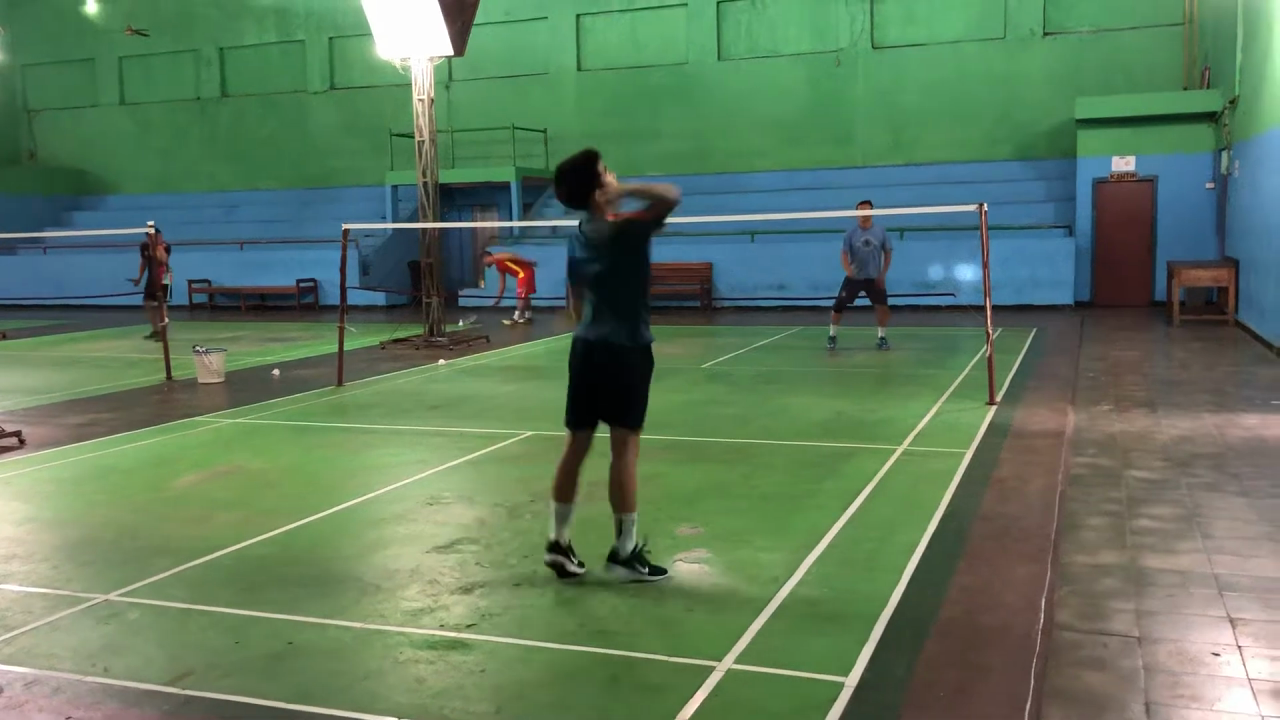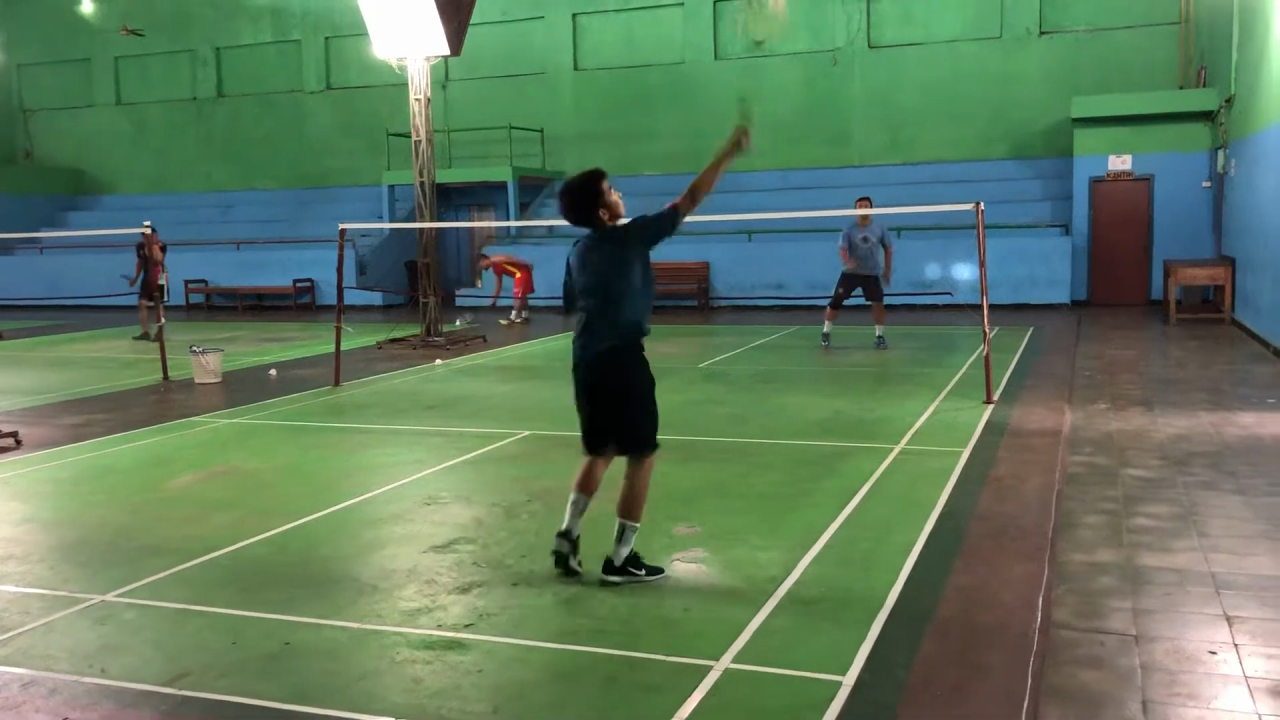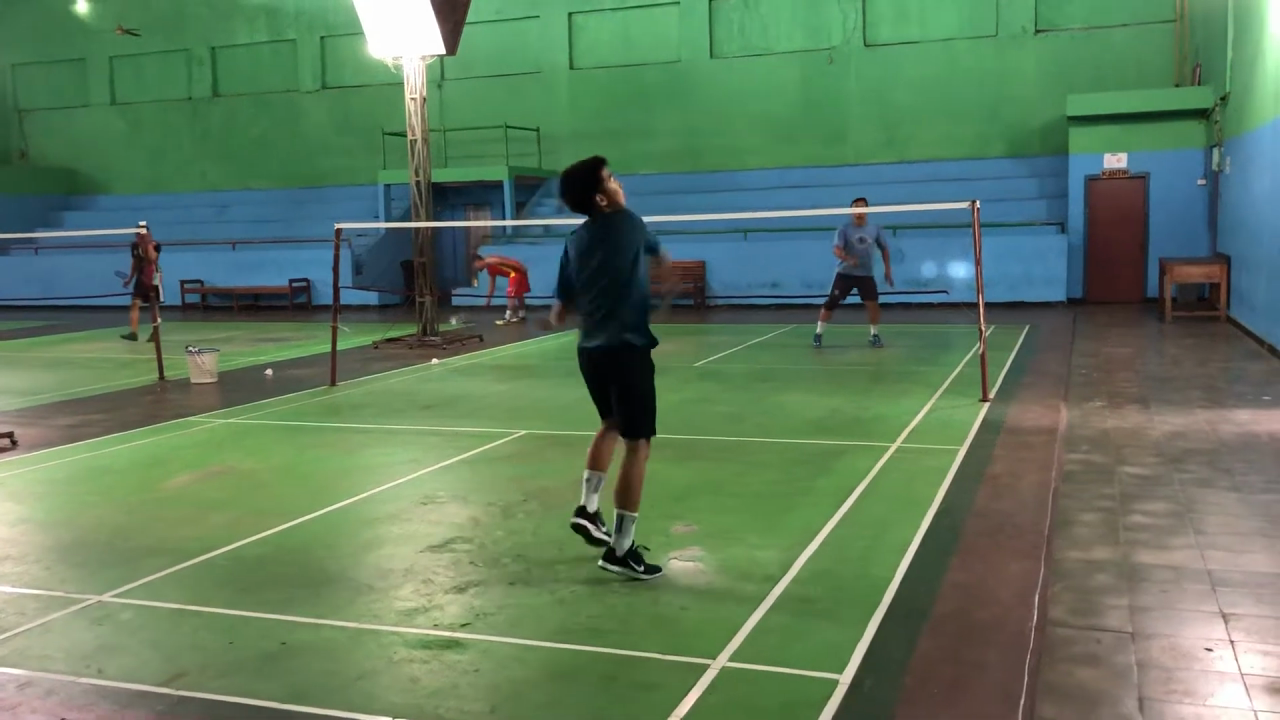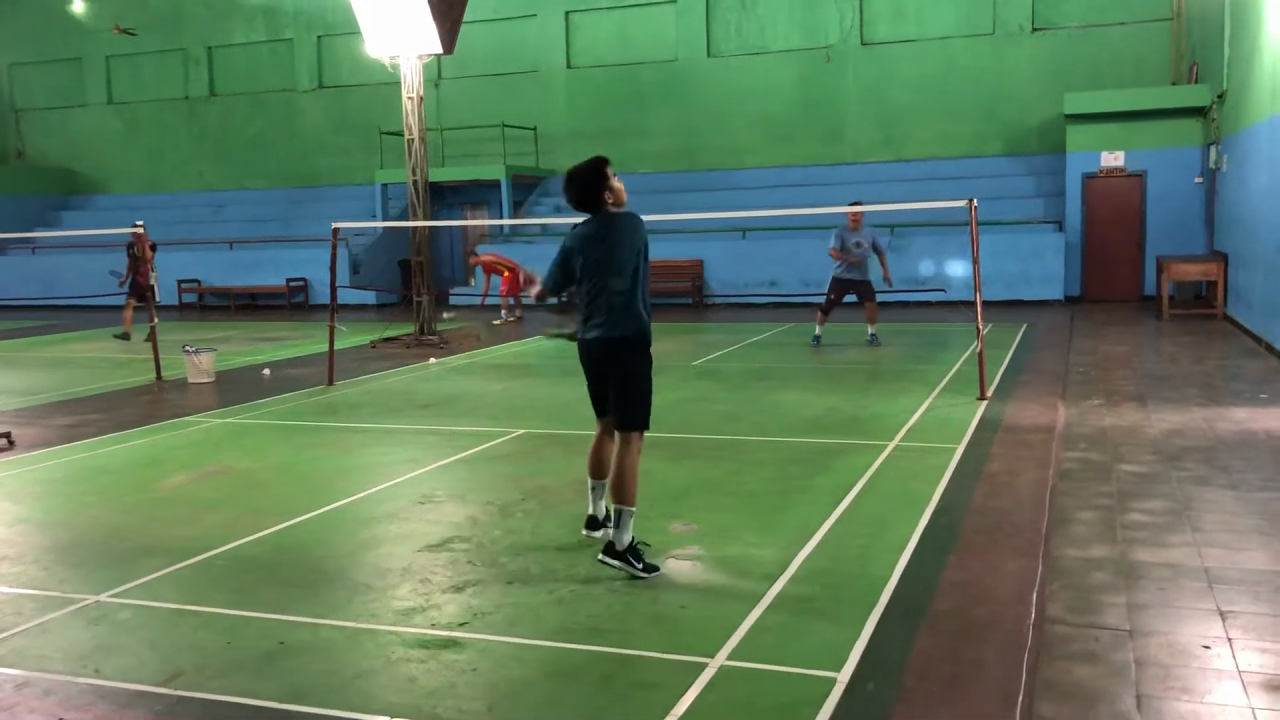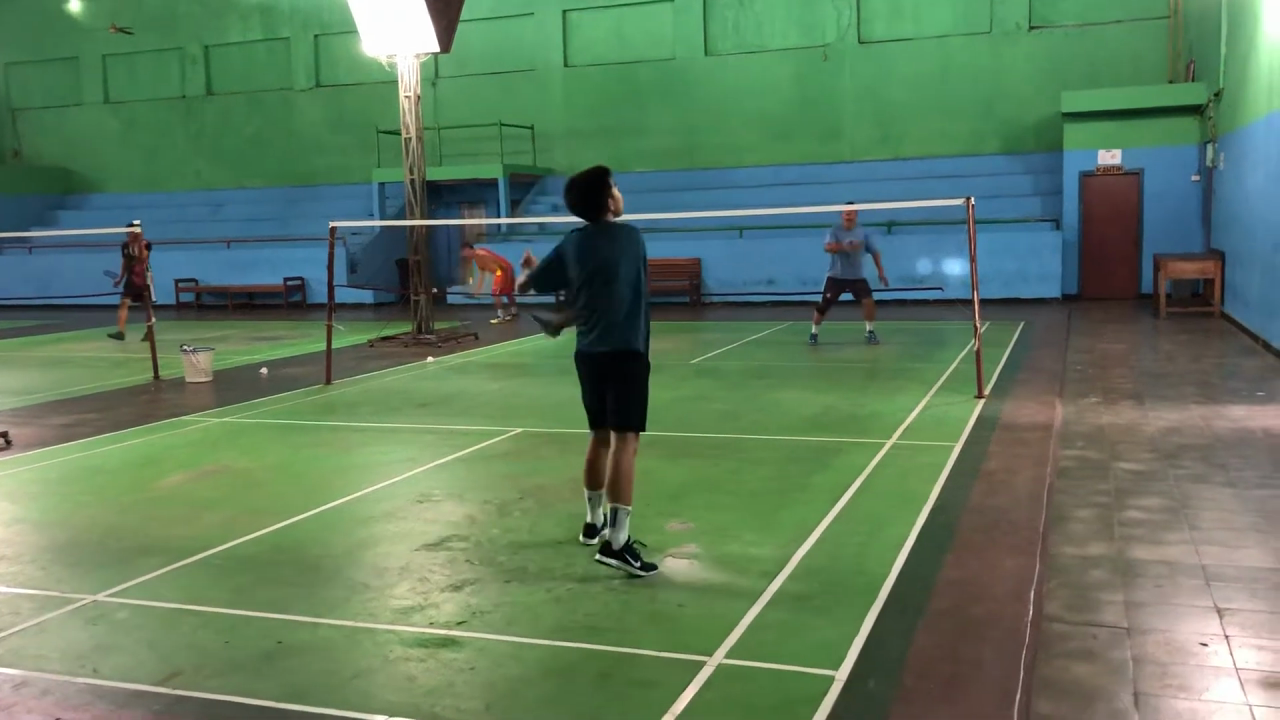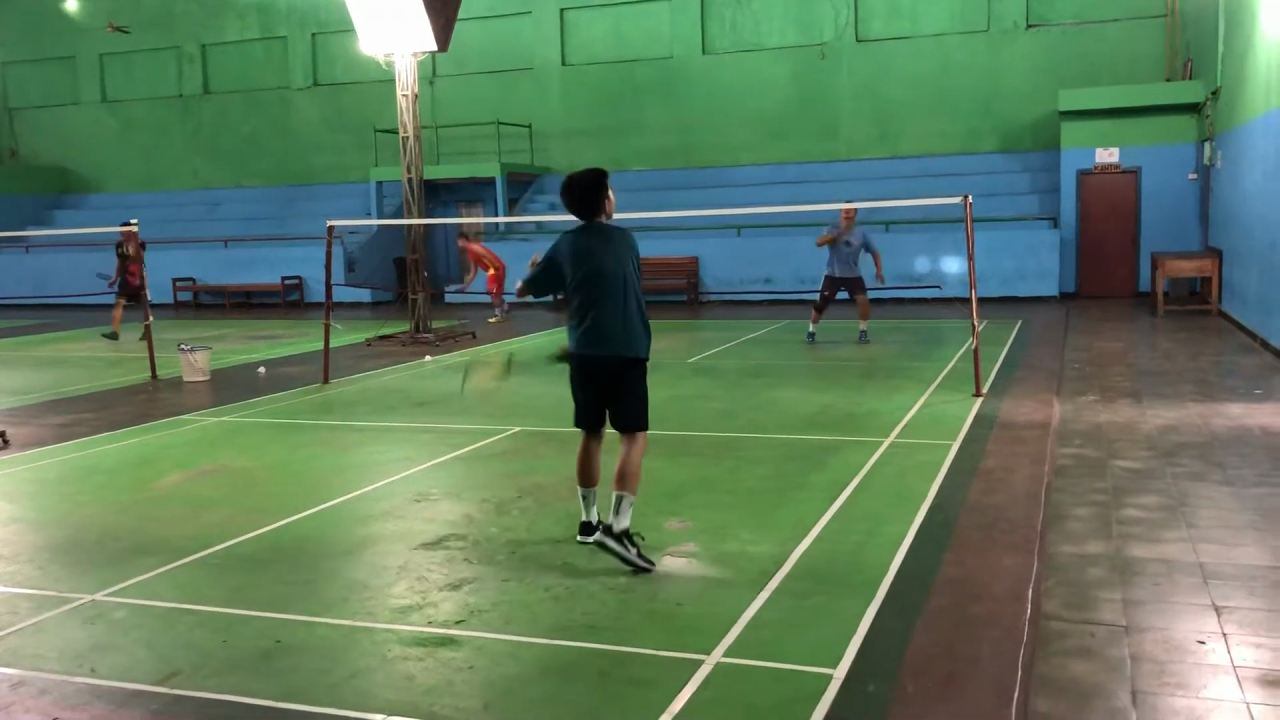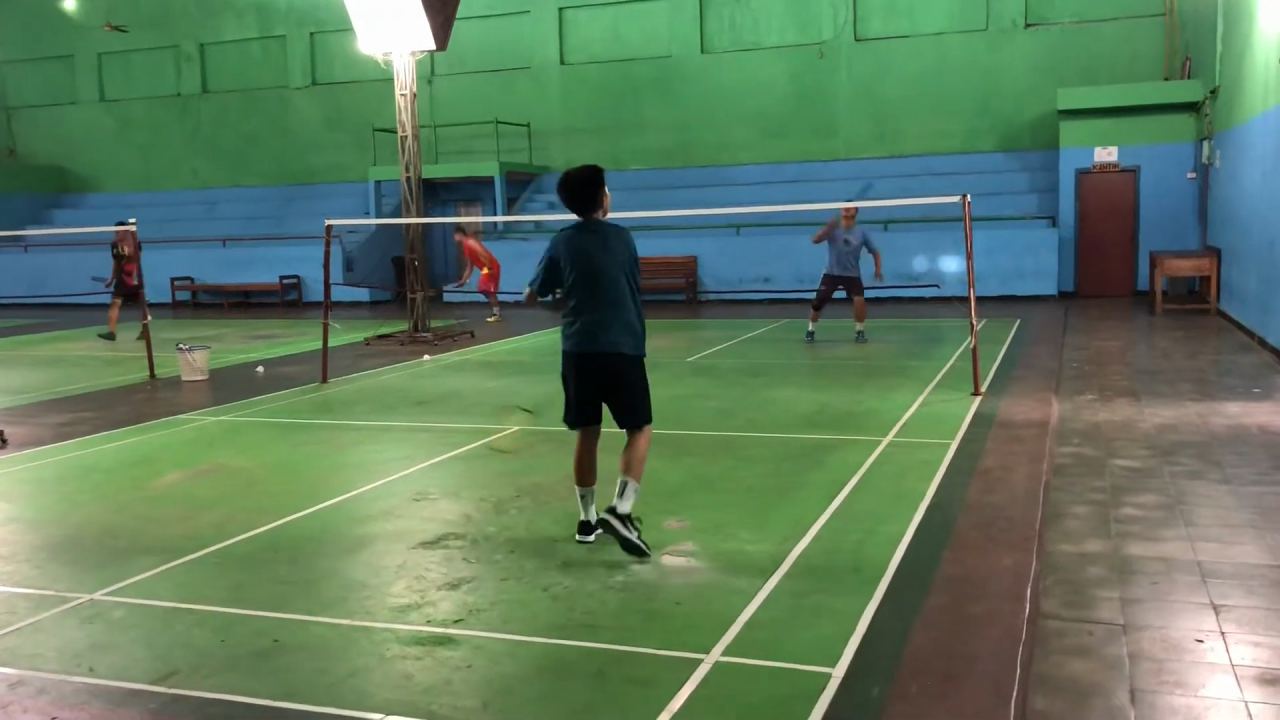
dt=0.1s
person 1, frame 1
left shoulder: (580, 242)
right shoulder: (616, 232)
right elbow: (669, 198)
right wrist: (628, 192)
left hip: (587, 346)
right hip: (623, 351)
left knee: (578, 443)
right knee: (625, 444)
left ankle: (559, 543)
right ankle: (626, 551)
person 1, frame 2
left shoulder: (577, 252)
right shoulder: (628, 237)
right elbow: (689, 200)
right wrist: (728, 151)
left hip: (585, 363)
right hip: (622, 360)
left knee: (599, 454)
right knee: (641, 456)
left ankle: (569, 534)
right ankle: (620, 559)
person 1, frame 3
left shoulder: (575, 244)
right shoulder: (628, 224)
left elbow: (560, 313)
right elbow: (663, 270)
left wrist: (555, 317)
right wrist: (670, 278)
left hip: (591, 350)
right hip: (628, 347)
left knee: (611, 425)
right knee: (636, 443)
left ankle: (588, 508)
right ankle: (622, 548)
person 1, frame 4
left shoulder: (575, 238)
right shoulder: (631, 224)
left elbow: (543, 294)
left wrist: (534, 286)
left hip: (591, 343)
right hip: (627, 342)
left knee: (608, 425)
right knee: (630, 437)
left ankle: (597, 515)
right ankle: (621, 543)
person 1, frame 5
left shoulder: (570, 245)
right shoulder: (631, 236)
left elbow: (524, 287)
left wrist: (530, 269)
left hip: (590, 352)
right hip: (627, 350)
left knee: (600, 436)
right knee: (626, 441)
left ankle: (593, 522)
right ankle: (617, 542)
person 1, frame 6
left shoulder: (564, 246)
right shoulder: (625, 239)
left elbow: (525, 291)
left wrist: (534, 271)
left hip: (584, 354)
right hip: (626, 353)
left knee: (590, 435)
right knee: (634, 439)
left ankle: (589, 521)
right ankle: (618, 527)
person 1, frame 7
left shoulder: (560, 243)
right shoulder: (621, 238)
left elbow: (533, 297)
left wrist: (555, 286)
left hip: (578, 351)
right hip: (622, 349)
left knee: (586, 435)
right knee: (640, 433)
left ankle: (587, 519)
right ankle: (621, 509)
